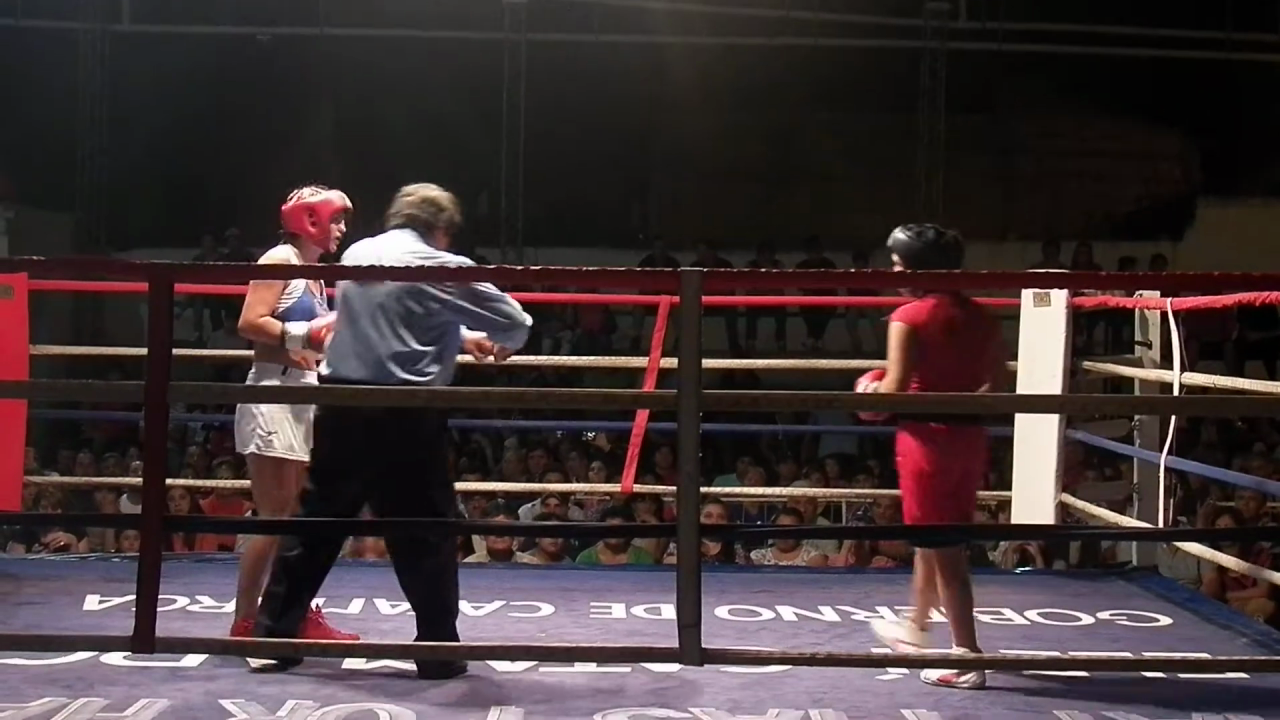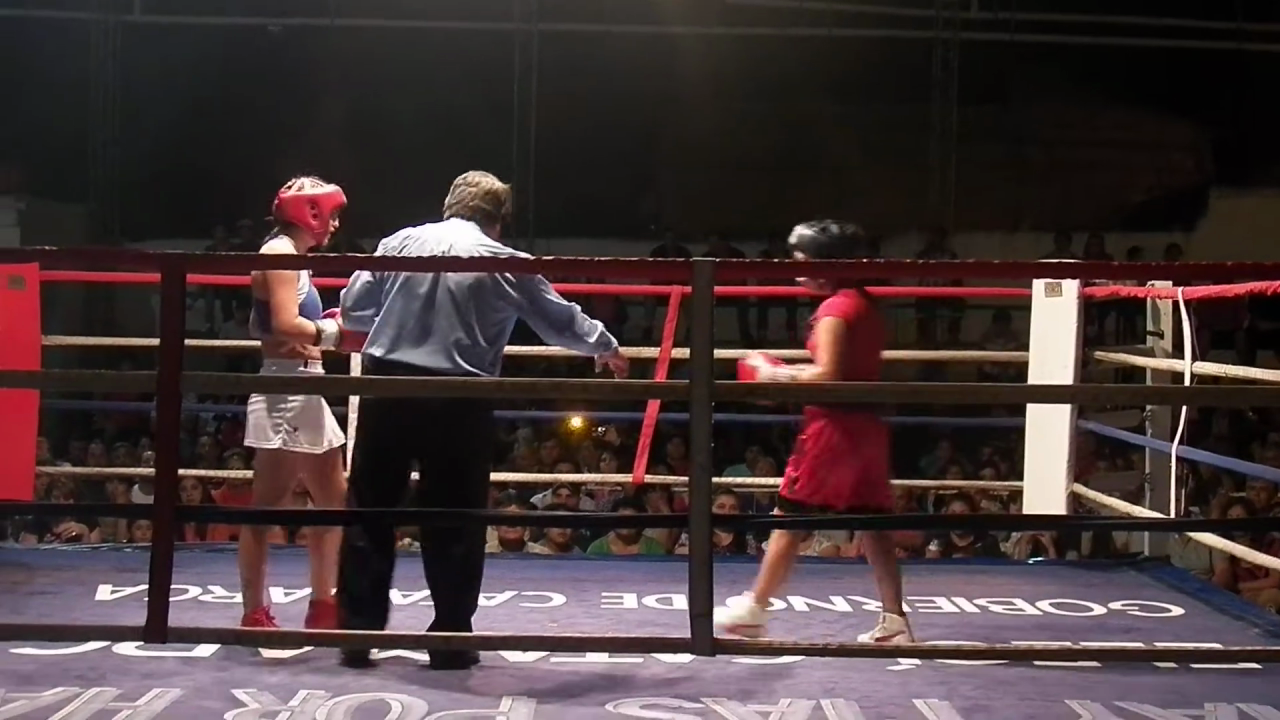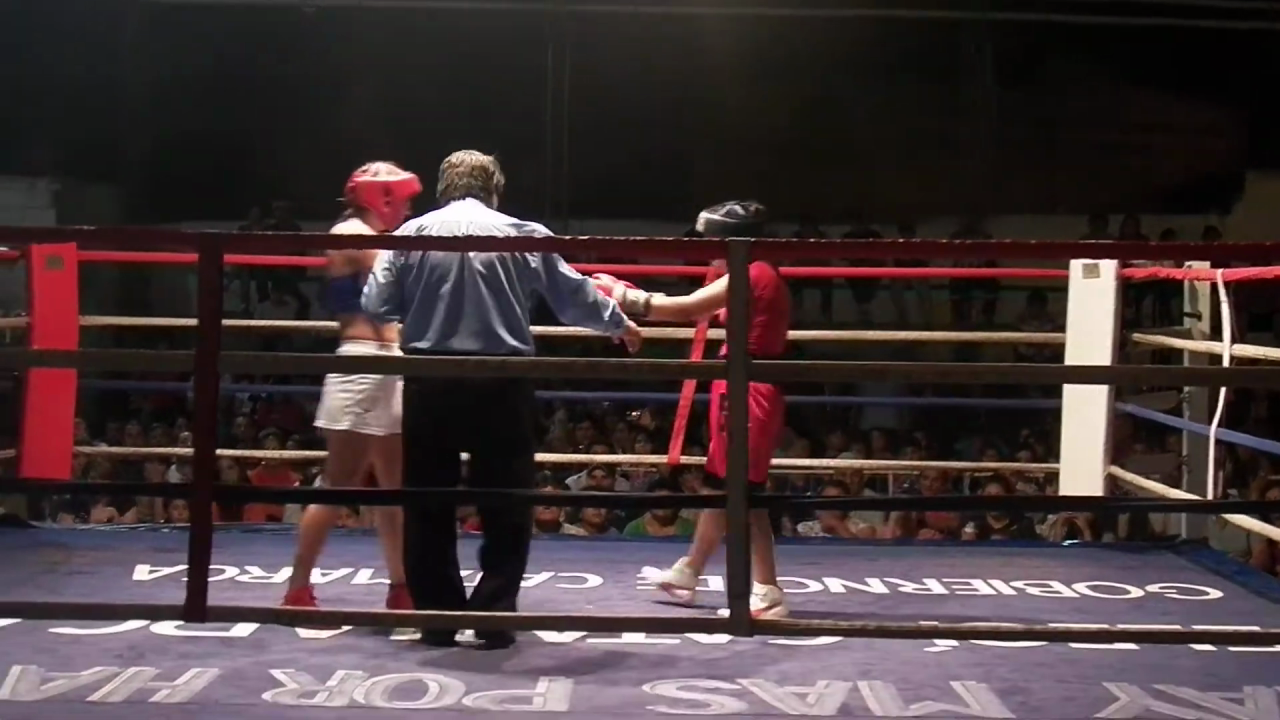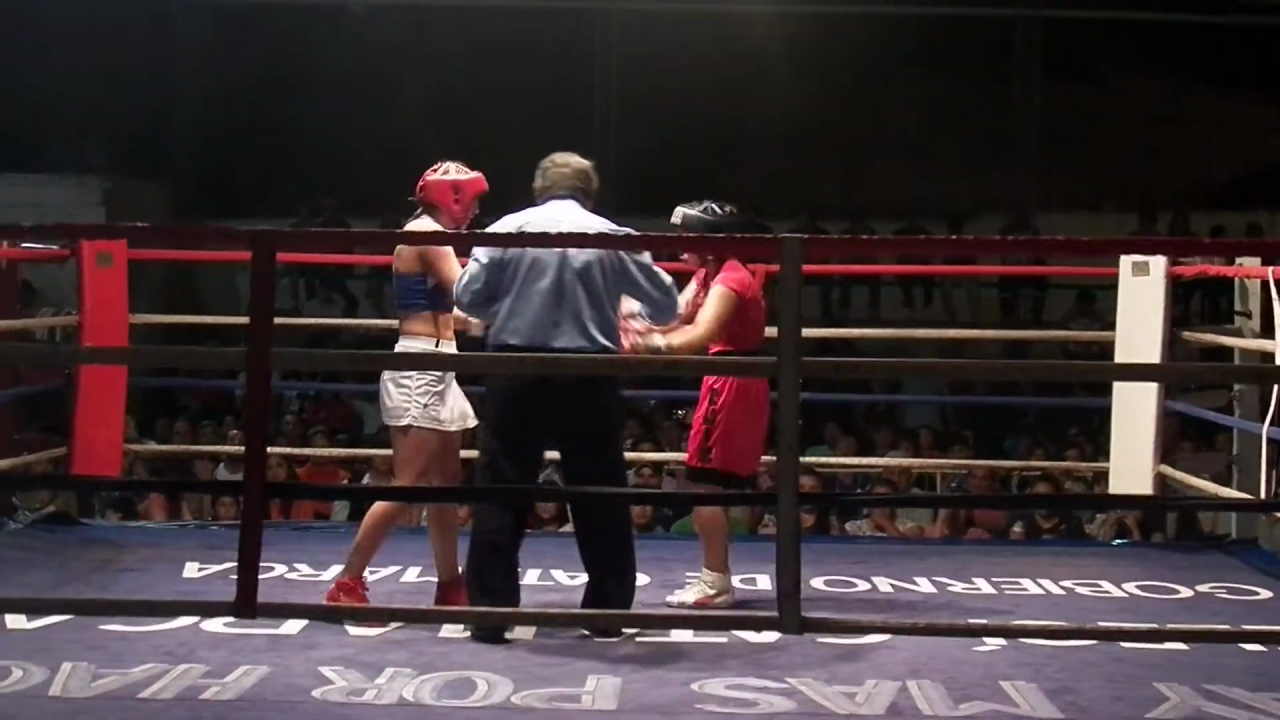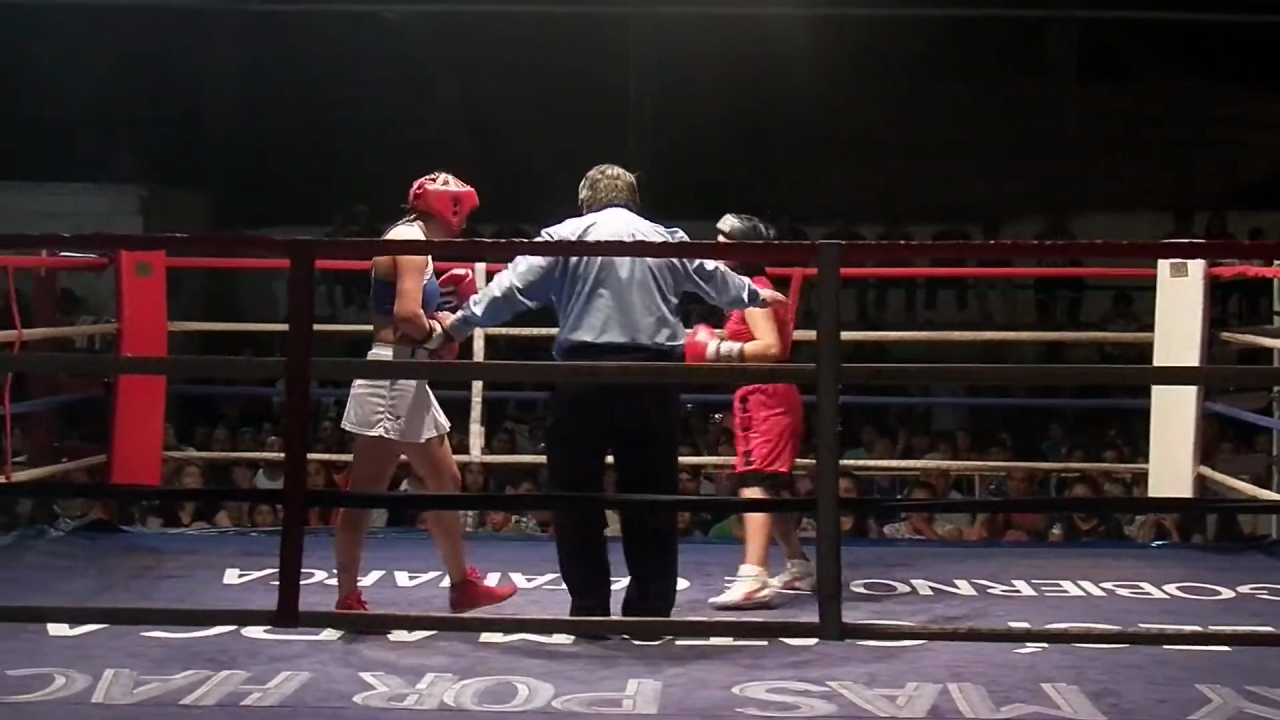
dt=0.5s
person 1, frame 1
left shoulder: (357, 254)
right shoulder: (442, 268)
right elbow: (514, 323)
left wrist: (460, 335)
right wrist: (503, 344)
left hip: (343, 407)
right hip: (406, 415)
left knee: (317, 521)
right knee: (427, 532)
left ankle: (274, 631)
right ankle: (438, 647)
person 1, frame 2
left shoulder: (398, 243)
right shoulder: (506, 264)
left elbow: (353, 309)
right elbow: (562, 321)
right wrist: (606, 348)
left hip: (387, 390)
right hip: (457, 403)
left knee: (371, 514)
right knee: (454, 523)
left ankle: (361, 632)
right ankle: (450, 638)
person 1, frame 3
left shoulder: (411, 234)
right shoulder: (524, 235)
left elbow: (376, 305)
right elbow: (575, 297)
right wrist: (620, 323)
left hip: (430, 382)
right hip: (500, 383)
left knee: (429, 504)
right knee: (505, 504)
left ankle: (437, 617)
right ankle: (493, 612)
person 1, frame 4
left shoulder: (507, 230)
right shoulder: (613, 238)
left elbow: (471, 298)
right elbow: (664, 304)
right wrist: (634, 315)
left hip: (517, 376)
right hip: (587, 381)
left knee: (500, 497)
right knee: (601, 499)
left ankle: (491, 612)
right ankle: (607, 610)
person 1, frame 5
left shoulder: (566, 236)
right shoulder: (667, 240)
left elbow: (513, 288)
right elbow: (717, 280)
left wrist: (462, 322)
right wrist: (757, 295)
left hip: (586, 375)
right hip: (652, 377)
left knee: (576, 495)
right knee: (651, 498)
left ankle: (590, 608)
right ankle: (649, 611)
person 2, frame 1
left shoulder: (314, 276)
right shoulder: (280, 260)
left elbow: (317, 337)
right elbow: (249, 324)
right wrist: (305, 334)
left hip: (304, 396)
left knee: (299, 517)
right knee: (275, 518)
left ankle: (302, 618)
right ankle: (244, 623)
person 2, frame 2
left shoulder: (294, 259)
right shoulder: (280, 253)
left elbow: (299, 325)
right elbow: (286, 326)
left wrist: (336, 325)
right wrist: (337, 332)
left hip: (306, 391)
right hip: (286, 390)
left knee: (332, 499)
right knee: (268, 506)
left ankle: (322, 607)
right ankle: (254, 616)
person 2, frame 3
left shoulder: (364, 239)
right shoulder: (353, 234)
left hip: (383, 370)
right hip: (362, 369)
left knee: (394, 486)
right knee: (338, 486)
left ankle: (402, 591)
right ankle: (297, 594)
person 2, frame 4
left shoulder: (424, 236)
right shoulder: (428, 234)
left hip: (432, 367)
right hip: (421, 366)
left knee: (446, 482)
right knee: (409, 484)
left ankle: (451, 587)
right ankle: (348, 582)
person 2, frame 5
left shoulder: (408, 240)
right shoulder: (411, 242)
right elbow: (406, 315)
left wrist: (441, 303)
right wrist: (439, 335)
left hip: (405, 378)
right hip: (392, 376)
left knee: (445, 482)
right knee: (365, 493)
left ankle: (463, 584)
right ankle: (348, 600)
person 3, frame 1
left shoulder: (908, 317)
right shoulder: (980, 316)
left elbow: (894, 387)
right elbow: (997, 383)
left wrist: (869, 395)
left hip: (926, 435)
right hip: (970, 434)
left knee: (942, 547)
right knee: (943, 540)
left ankle: (967, 657)
right ankle: (913, 629)
person 3, frame 2
left shoulder: (835, 309)
right shoulder: (863, 304)
left elbow: (826, 375)
left wrist: (769, 374)
right wrist: (779, 370)
left hip: (833, 423)
right hip: (865, 421)
left knee: (789, 519)
right knee: (871, 526)
left ankle: (752, 611)
right ankle: (895, 622)
person 3, frame 3
left shoulder: (752, 276)
right shoulder: (759, 277)
left elbow: (687, 308)
right elbow: (703, 310)
left wrist: (626, 297)
right wrist: (633, 295)
left hip: (746, 388)
right hip: (746, 388)
right knee: (718, 488)
left ankle: (767, 595)
right ankle: (686, 575)
person 3, frame 4
left shoulder: (727, 279)
right shoulder: (709, 274)
left elbow: (697, 337)
right elbow: (677, 319)
left wrist: (645, 344)
right wrist: (635, 324)
left hip: (731, 386)
right hip: (729, 385)
left knee: (704, 482)
right knee: (710, 482)
left ankle: (714, 583)
right ankle: (714, 573)
person 3, frame 5
right shoulder: (751, 290)
left elbow: (770, 348)
left wrist: (718, 350)
right wrist: (717, 346)
left hip: (764, 396)
right hip: (768, 394)
left knee: (753, 484)
right knee: (768, 485)
left ankle: (753, 579)
right ankle: (799, 566)
